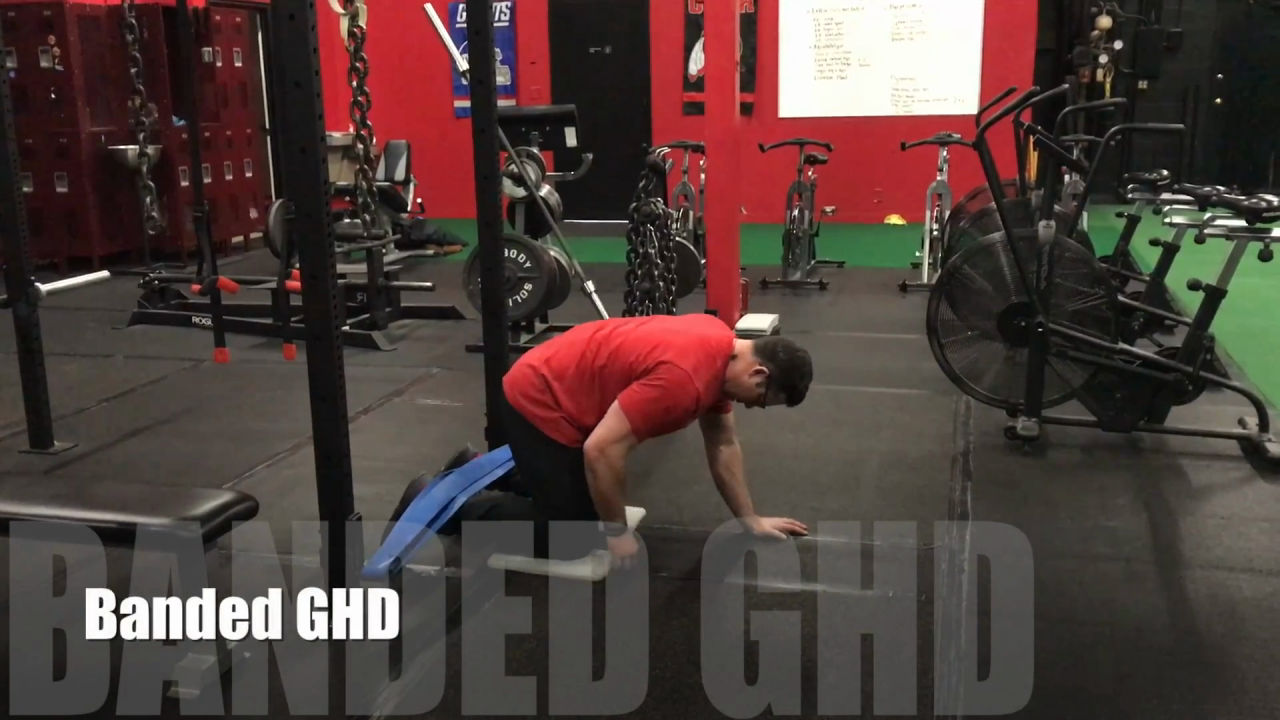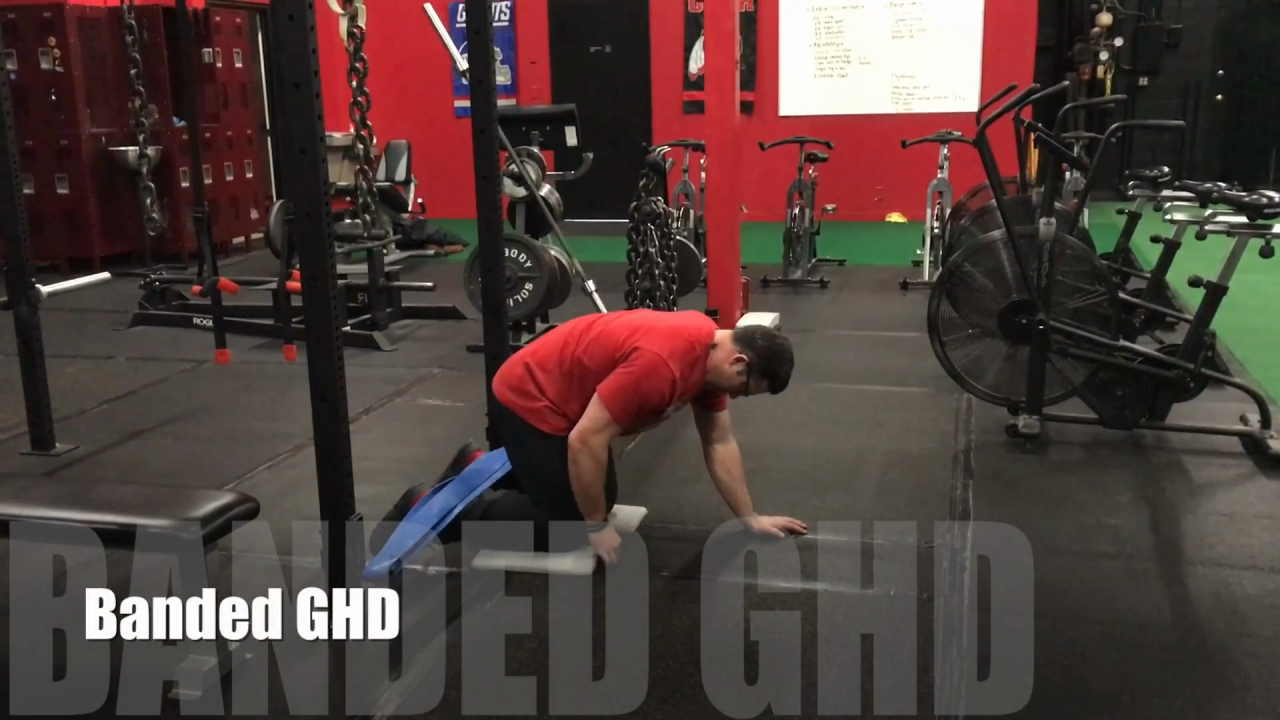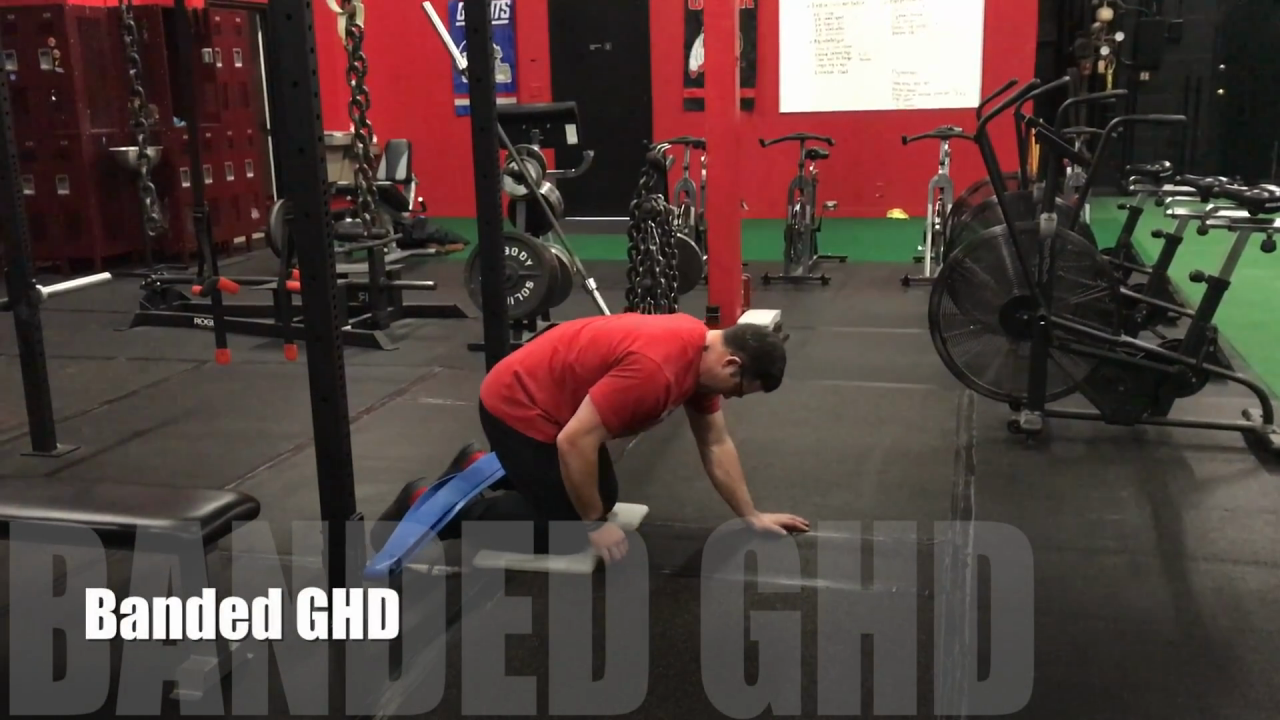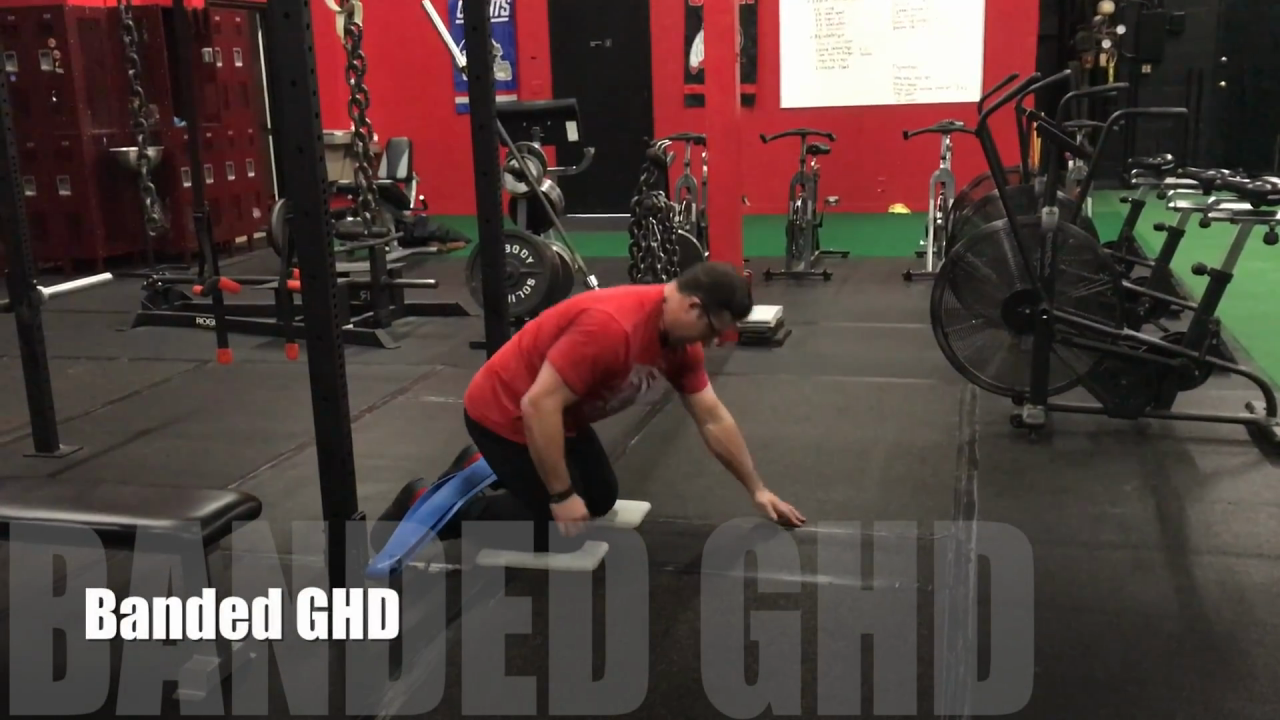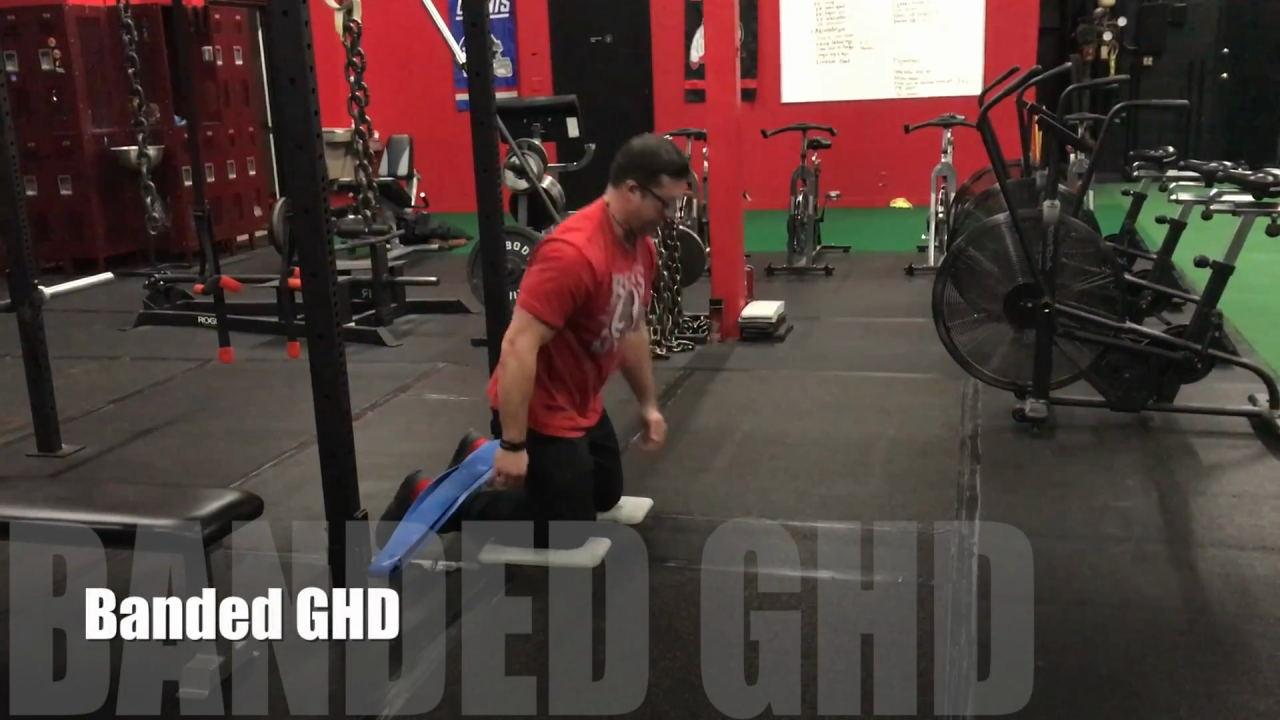
dt=0.3s
person 1, frame 1
left shoulder: (722, 349)
right shoulder: (687, 377)
left elbow: (724, 443)
right elbow: (601, 450)
left wrist: (749, 519)
right wrist: (616, 532)
left hip: (569, 393)
right hip: (541, 403)
left knee: (589, 503)
person 1, frame 2
left shoulder: (713, 351)
right shoulder: (661, 364)
left elbow: (720, 442)
right elbow: (584, 442)
left wrist: (751, 518)
right wrist: (596, 527)
left hip: (568, 395)
right hip: (529, 400)
left knee: (599, 500)
right knee: (566, 526)
person 1, frame 3
left shoulder: (704, 354)
right shoulder: (656, 370)
left elbow: (716, 444)
right elbow: (574, 441)
left wrist: (752, 516)
right wrist: (594, 525)
left hip: (557, 402)
right hip: (517, 407)
left knee: (602, 500)
right knee: (566, 530)
person 1, frame 4
left shoulder: (679, 336)
right shoulder: (612, 327)
left elbow: (712, 419)
right elbow: (538, 405)
left wrist: (757, 489)
right wrist: (561, 497)
left hip: (559, 415)
right hip: (505, 415)
left knee: (601, 498)
right knee: (566, 531)
left ankle: (493, 466)
right ankle: (452, 510)
person 1, frame 5
left shoulder: (641, 244)
right shoulder: (575, 254)
left elbow: (632, 329)
right elbow: (518, 347)
left wrist: (648, 404)
right wrist: (514, 445)
left hip: (582, 405)
right hip: (543, 413)
left knee: (606, 495)
right knee: (568, 527)
